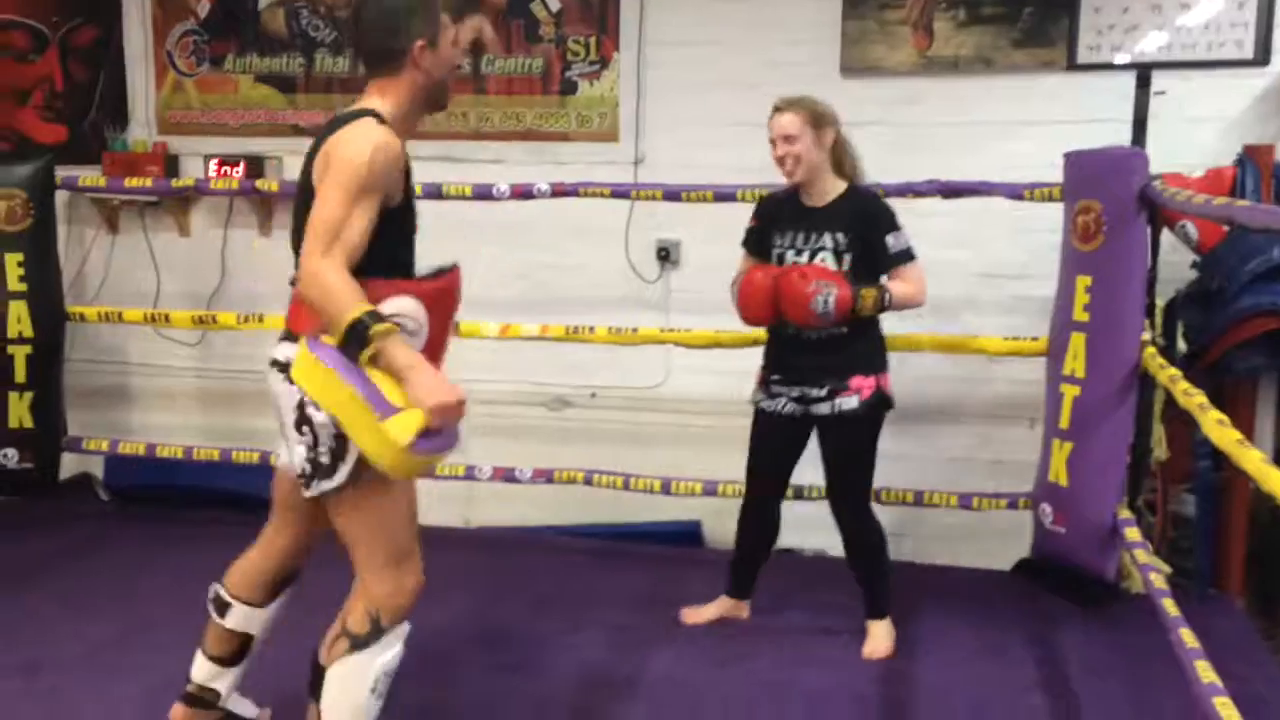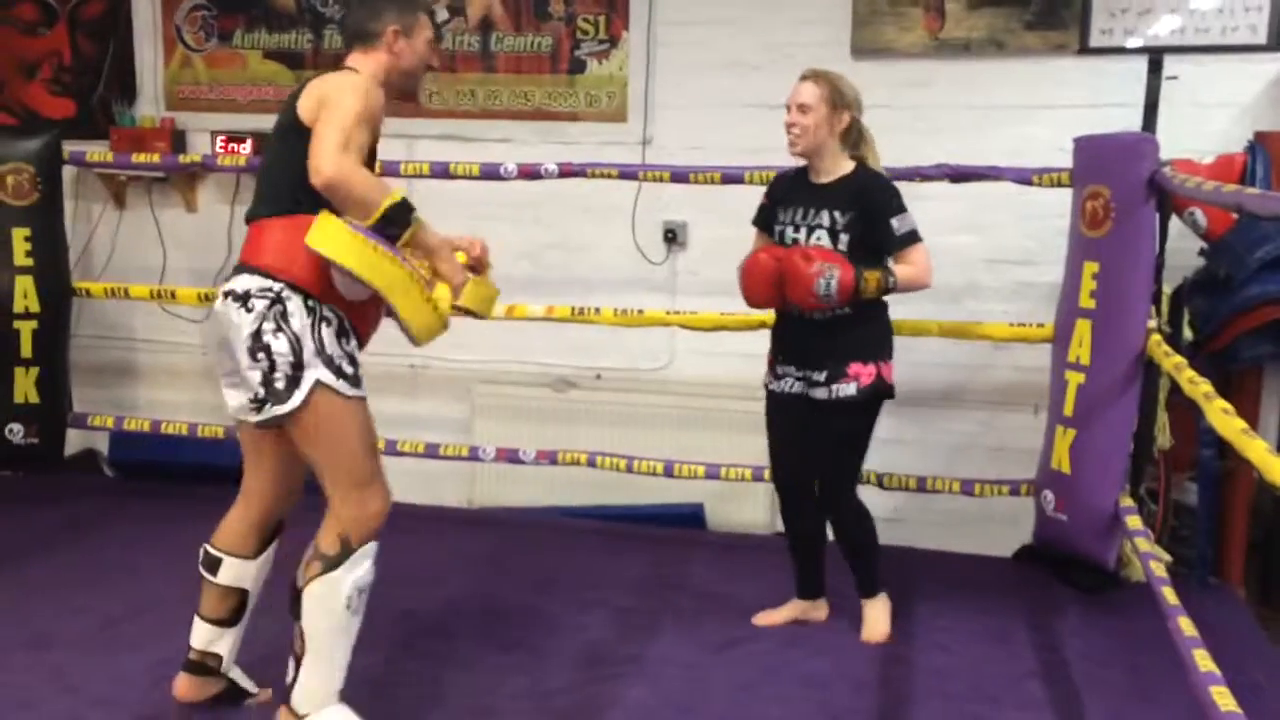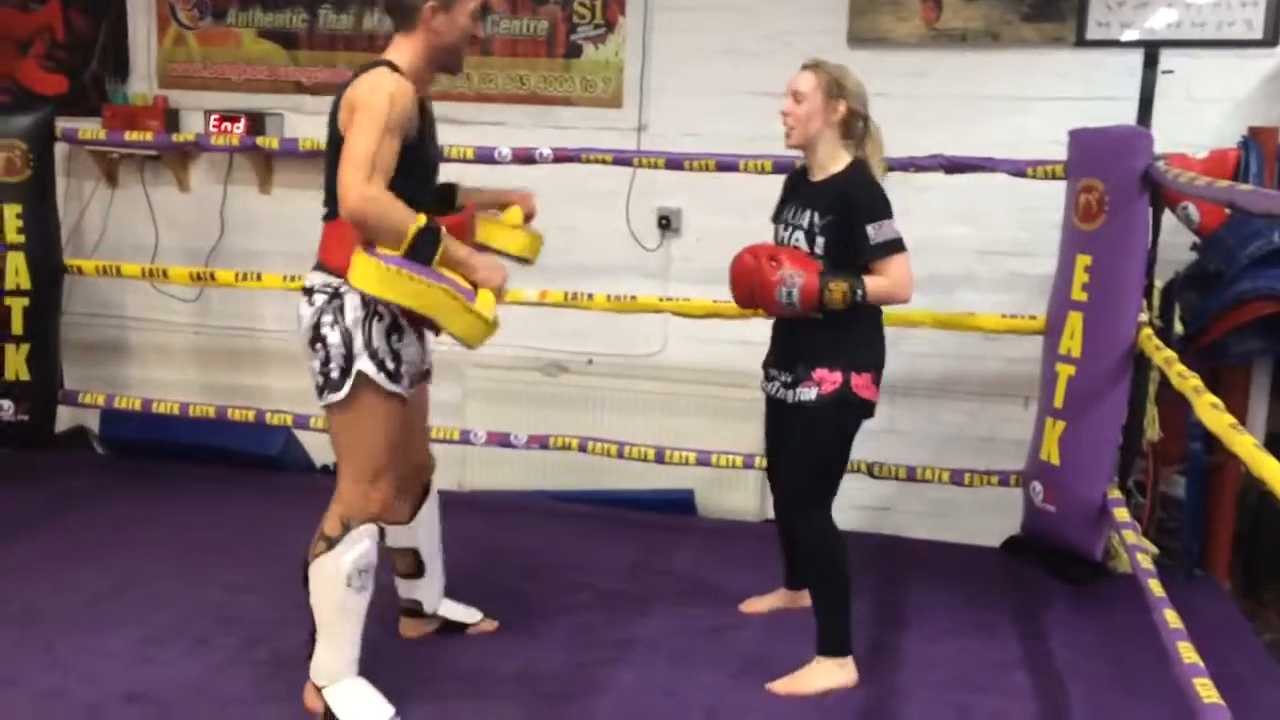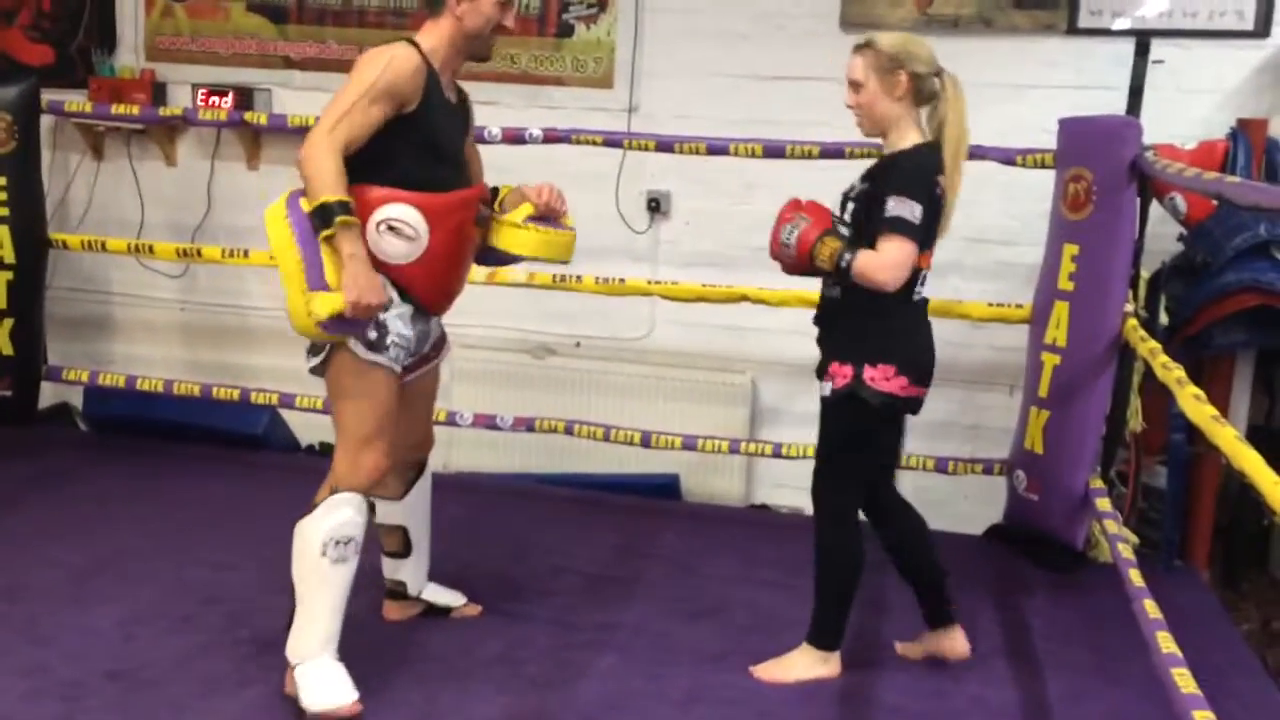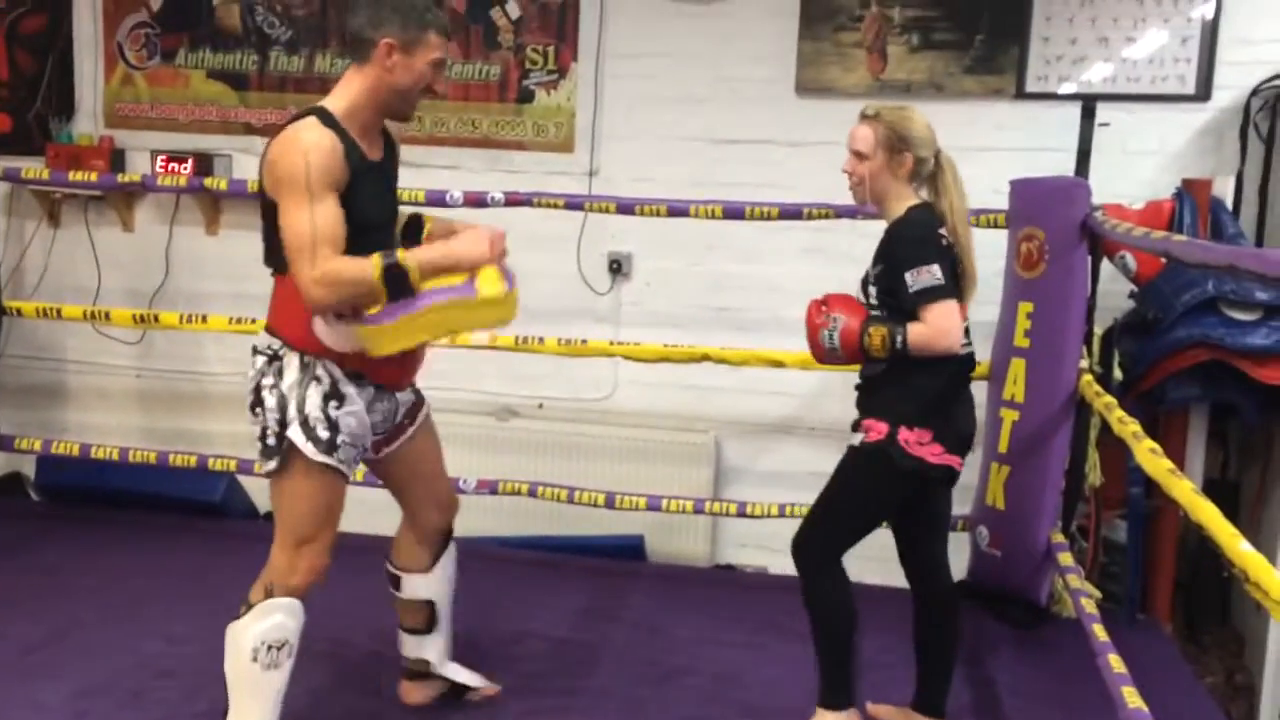
dt=0.5s
person 1, frame 1
left shoulder: (363, 139)
right shoulder: (372, 146)
right elbow: (321, 277)
left wrist: (407, 333)
right wrist: (412, 369)
left knee: (286, 545)
right knee: (393, 583)
person 1, frame 2
left shoulder: (335, 106)
right shoulder: (351, 88)
left elbow: (357, 238)
right elbow: (331, 172)
left wrist: (441, 255)
right wrist: (427, 241)
left hip: (271, 315)
right hip: (287, 315)
left knee: (267, 498)
right knee: (361, 506)
person 1, frame 3
left shoulder: (410, 97)
right shoulder: (385, 89)
right elbow: (362, 200)
left wrist: (491, 199)
right wrist: (468, 260)
left hip: (395, 311)
right hip: (355, 310)
left knee: (411, 466)
right knee: (366, 489)
left ankle: (423, 604)
person 1, frame 4
left shoulder: (455, 97)
right shoulder: (397, 65)
left elbow: (469, 197)
right elbow: (319, 151)
left wrist: (527, 197)
right wrist: (353, 259)
left hip: (416, 295)
right hip: (365, 293)
left knee: (411, 447)
right knee: (362, 463)
left ankle: (407, 587)
right ankle: (310, 656)
person 1, frame 5
left shoulder: (379, 139)
right shoulder: (308, 145)
right elbow: (321, 281)
left wrist: (435, 234)
right wrist: (440, 259)
left hip: (377, 377)
right hip: (313, 378)
left knee: (435, 509)
right knee: (299, 565)
person 2, frame 1
left shoulder: (865, 209)
right shoulder: (773, 210)
left elbow: (914, 289)
right elbow: (747, 276)
left wrist: (853, 298)
left hip: (850, 379)
right hip: (784, 374)
left knee: (849, 501)
right knee: (761, 489)
left ankle: (879, 616)
right ankle: (736, 598)
person 2, frame 2
left shoulder: (870, 190)
right shoulder: (784, 189)
left elbow: (919, 272)
right elbow: (759, 256)
left wrist: (855, 282)
right wrist: (759, 277)
left hip: (854, 362)
right hip: (791, 359)
left knee: (834, 487)
right knee: (791, 481)
left ankle: (873, 594)
right ankle: (810, 598)
person 2, frame 3
left shoulder: (858, 190)
right shoulder: (798, 183)
left elbow: (898, 285)
left wrist: (818, 290)
right wrist: (760, 276)
left hip: (841, 370)
right hip: (795, 359)
left knee: (807, 498)
right knee: (785, 479)
left ankle: (836, 660)
right ankle: (797, 586)
person 2, frame 4
left shoulder: (910, 169)
right shoulder: (905, 163)
left elbow: (887, 271)
left wrist: (816, 247)
right wrist: (824, 250)
left hip: (875, 360)
right hip: (875, 354)
left knee: (834, 495)
right knee: (872, 489)
left ankle: (822, 650)
right ankle: (945, 626)
person 2, frame 5
left shoulder: (913, 234)
right shoulder: (917, 230)
left elbow: (945, 333)
left wrist: (863, 338)
right wrist: (863, 336)
left hip: (909, 427)
right hip: (931, 423)
left knee: (815, 549)
right knee: (926, 565)
